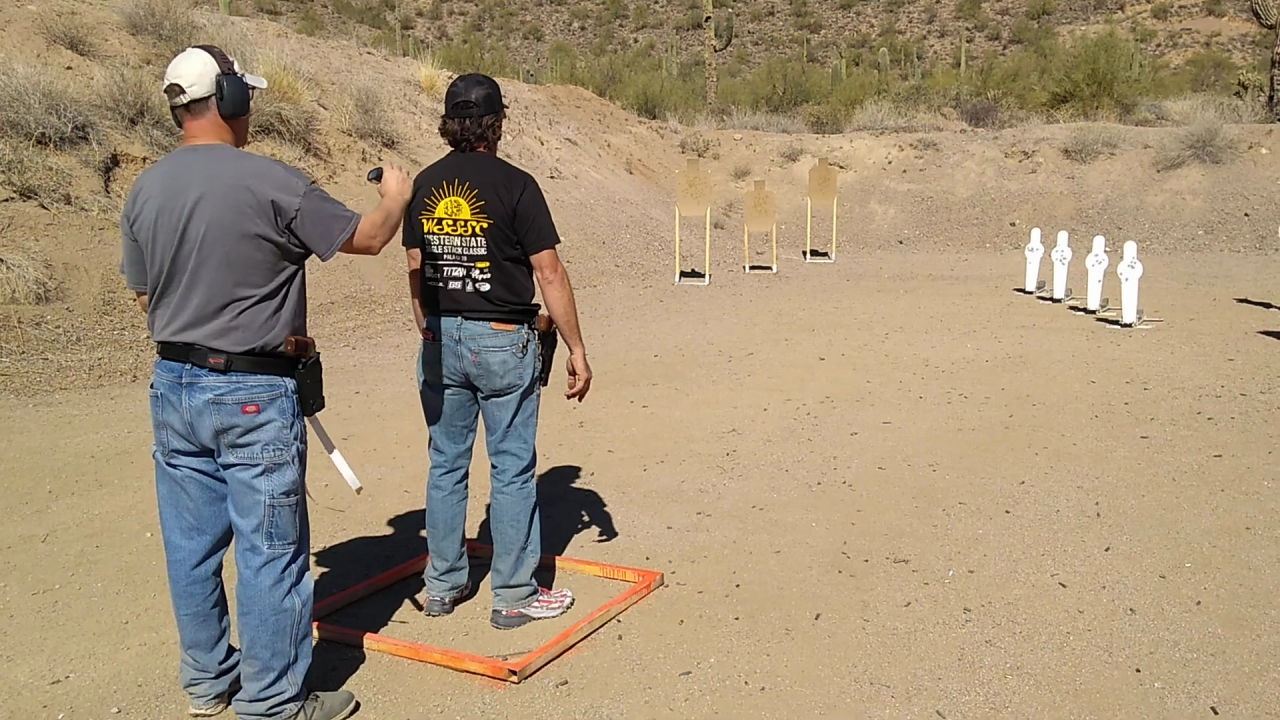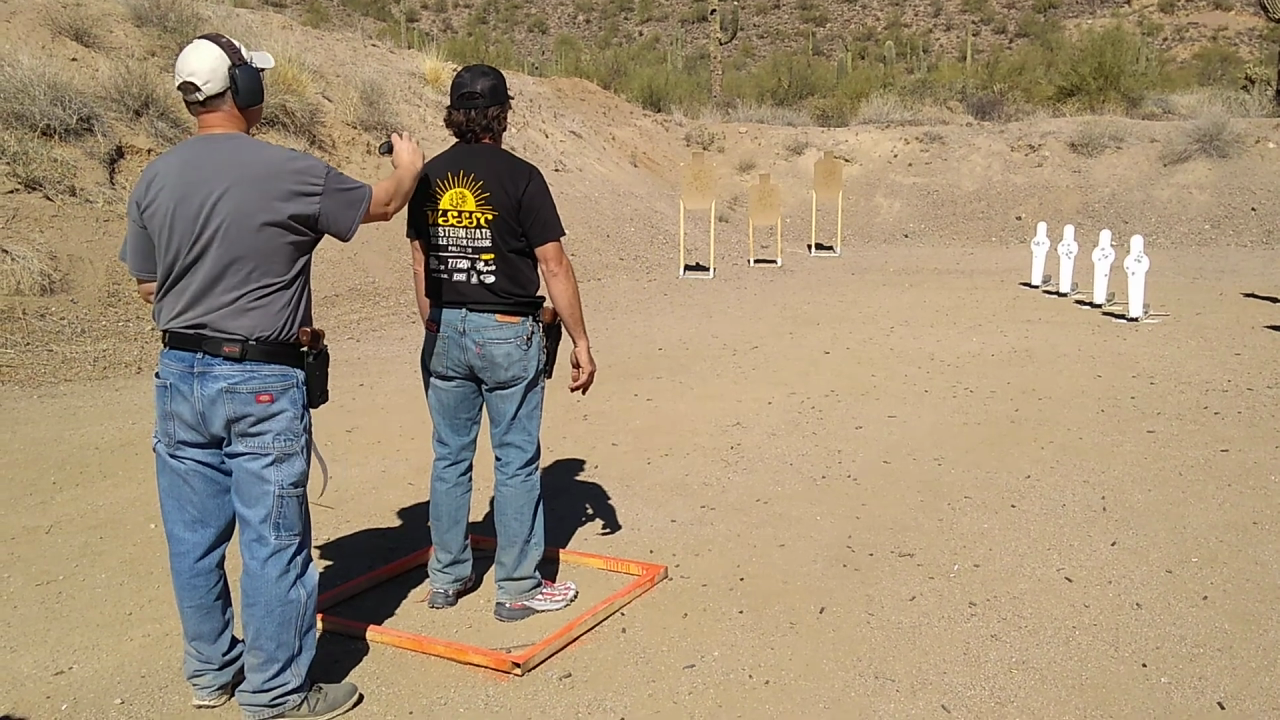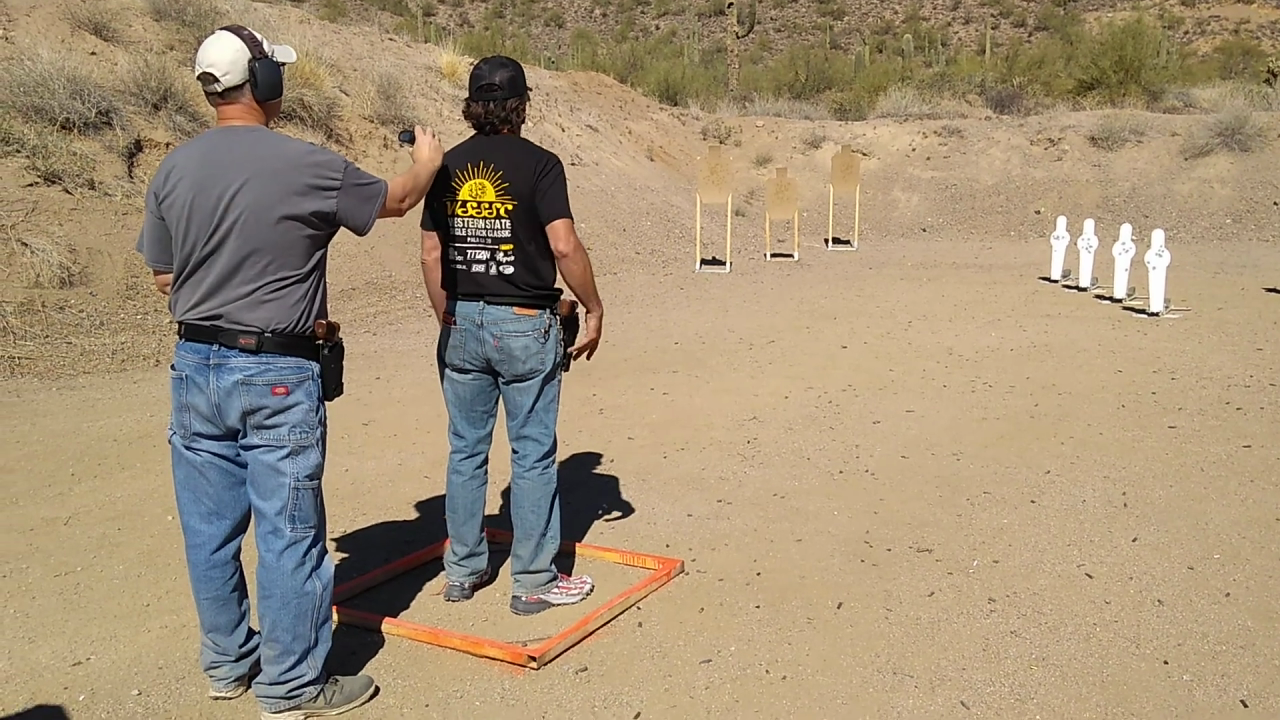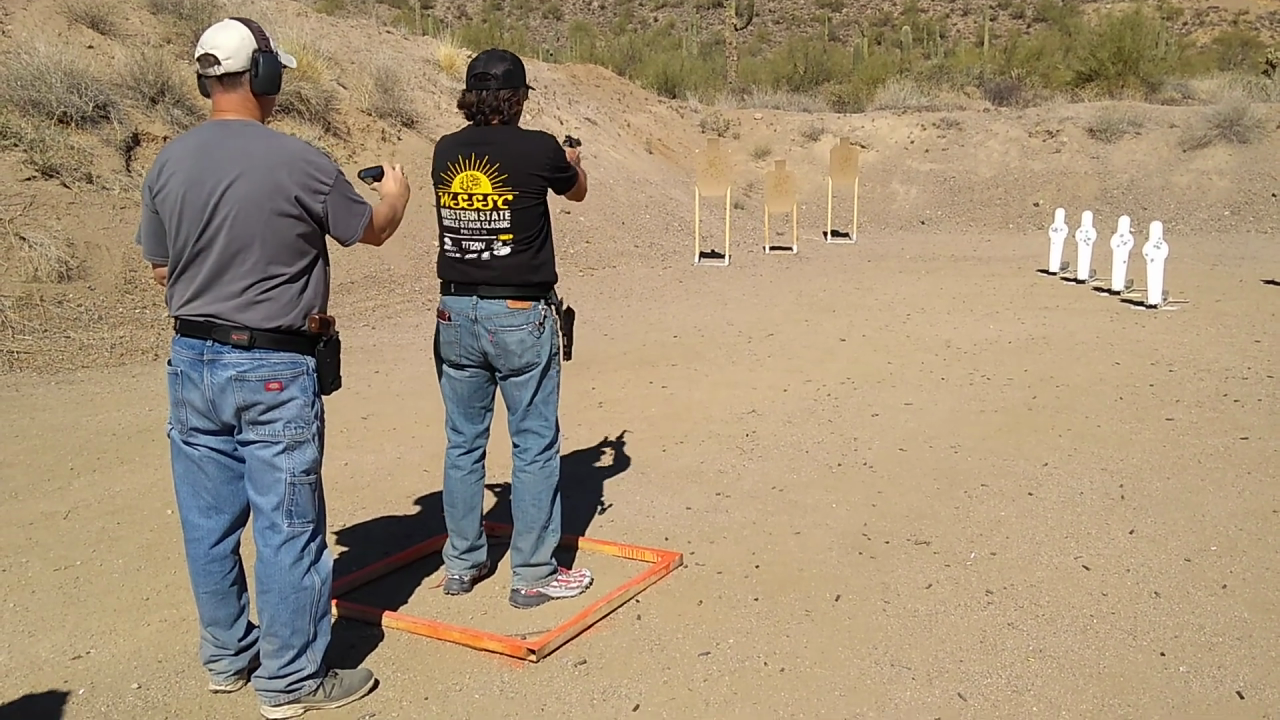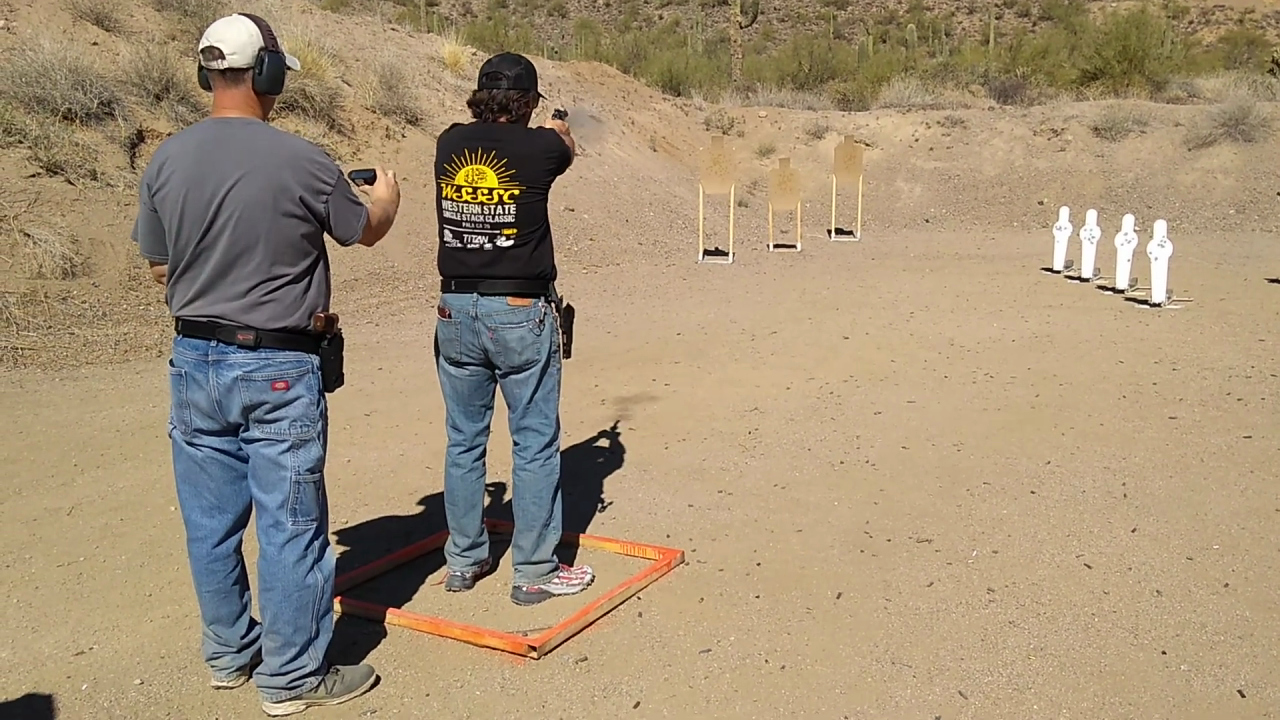
dt=0.7s
person 1, frame 1
left shoulder: (144, 189)
right shoulder: (271, 183)
left elbow: (145, 296)
right elbow: (368, 238)
right wrist: (396, 198)
left hip: (173, 385)
right hip: (252, 394)
left knee: (191, 542)
right knee: (270, 551)
person 1, frame 2
left shoulder: (154, 179)
right shoulder: (290, 173)
left elbow: (148, 286)
right elbow: (380, 205)
right wrist: (408, 168)
left hip: (179, 375)
right hip: (261, 382)
left knee: (194, 534)
right knee: (272, 540)
person 1, frame 3
left shoulder: (172, 170)
right shoulder: (307, 166)
left elbow: (164, 277)
right elbow: (395, 199)
right wrist: (428, 161)
left hip: (195, 366)
right hip: (277, 375)
left knee: (210, 526)
right knee: (288, 532)
left ankle: (227, 662)
person 1, frame 4
left shoulder: (168, 162)
right shoulder: (298, 162)
left elbow: (161, 270)
right elbow: (373, 230)
right wrist: (396, 193)
left hip: (193, 361)
right hip: (273, 371)
left knee: (209, 522)
right knee: (286, 527)
left ankle: (226, 656)
person 1, frame 5
left shoulder: (165, 161)
right shoulder: (301, 161)
left elbow: (160, 267)
right elbow: (366, 232)
right wrist: (386, 197)
left hip: (194, 361)
right hip: (277, 369)
left knee: (211, 521)
right knee: (290, 525)
left ankle: (229, 652)
person 2, frame 1
left shoulder: (423, 185)
right shoulder: (514, 185)
left elbow: (416, 270)
right elbow: (550, 274)
right wrist: (576, 349)
left hip: (442, 340)
right hip: (502, 339)
left knee: (445, 464)
right knee: (512, 469)
left ankle: (442, 584)
right ankle: (514, 596)
person 2, frame 2
left shoulder: (428, 176)
right shoulder: (520, 177)
left elbow: (420, 263)
right elbow: (554, 266)
right wrist: (580, 342)
left hip: (446, 331)
right hip: (507, 333)
left knee: (450, 457)
right knee: (516, 462)
left ankle: (447, 576)
right ankle: (518, 588)
person 2, frame 3
left shoulder: (446, 165)
right shoulder: (538, 164)
left elbow: (431, 255)
right elbow: (565, 248)
right wrist: (593, 309)
left hip: (462, 322)
right hip: (525, 323)
left knee: (466, 450)
right knee: (533, 455)
left ankle: (463, 570)
right ankle: (534, 582)
person 2, frame 4
left shoulder: (446, 151)
right shoulder: (537, 148)
right elbow: (578, 191)
right wrist: (571, 161)
left hip: (456, 315)
right hip: (520, 316)
left knee: (463, 443)
right knee: (534, 447)
left ankle: (462, 562)
right ankle: (533, 575)
person 2, frame 5
left shoulder: (449, 143)
right shoulder: (539, 147)
right elbow: (566, 149)
right wrist: (560, 129)
left hip: (456, 310)
right hip: (520, 312)
left knee: (464, 440)
right knee: (535, 444)
left ankle: (463, 559)
right ankle: (535, 571)
